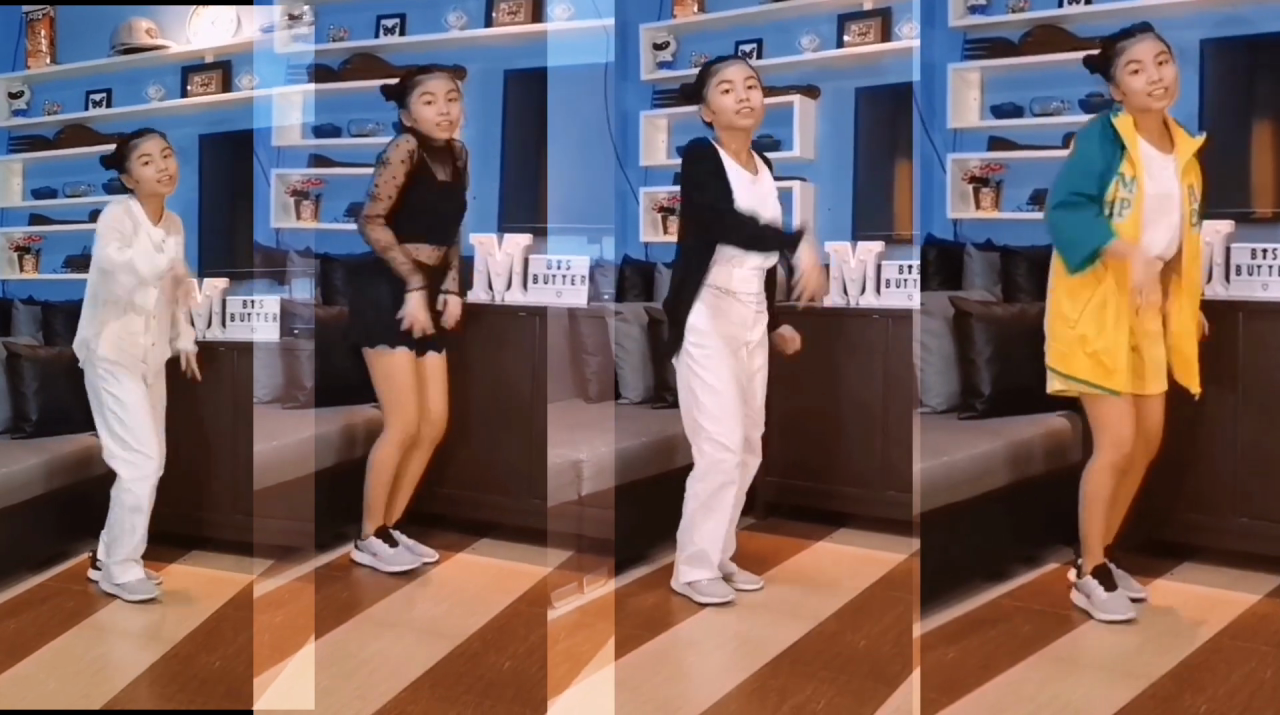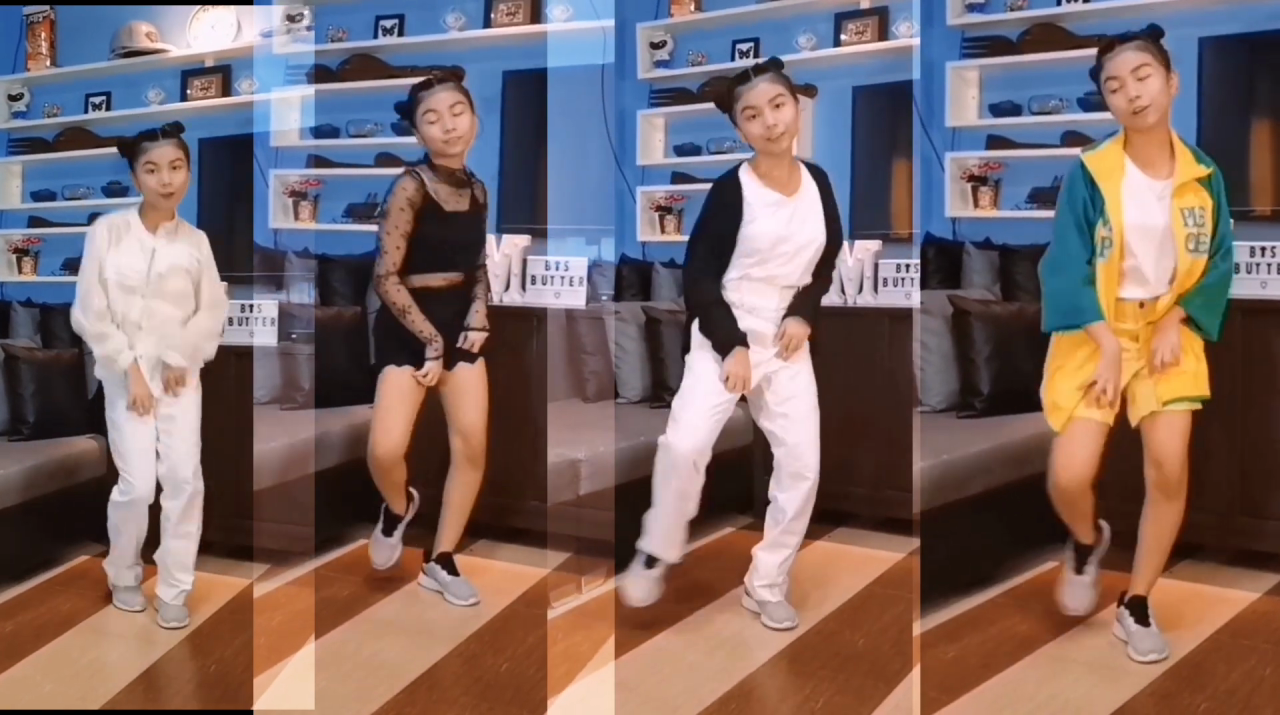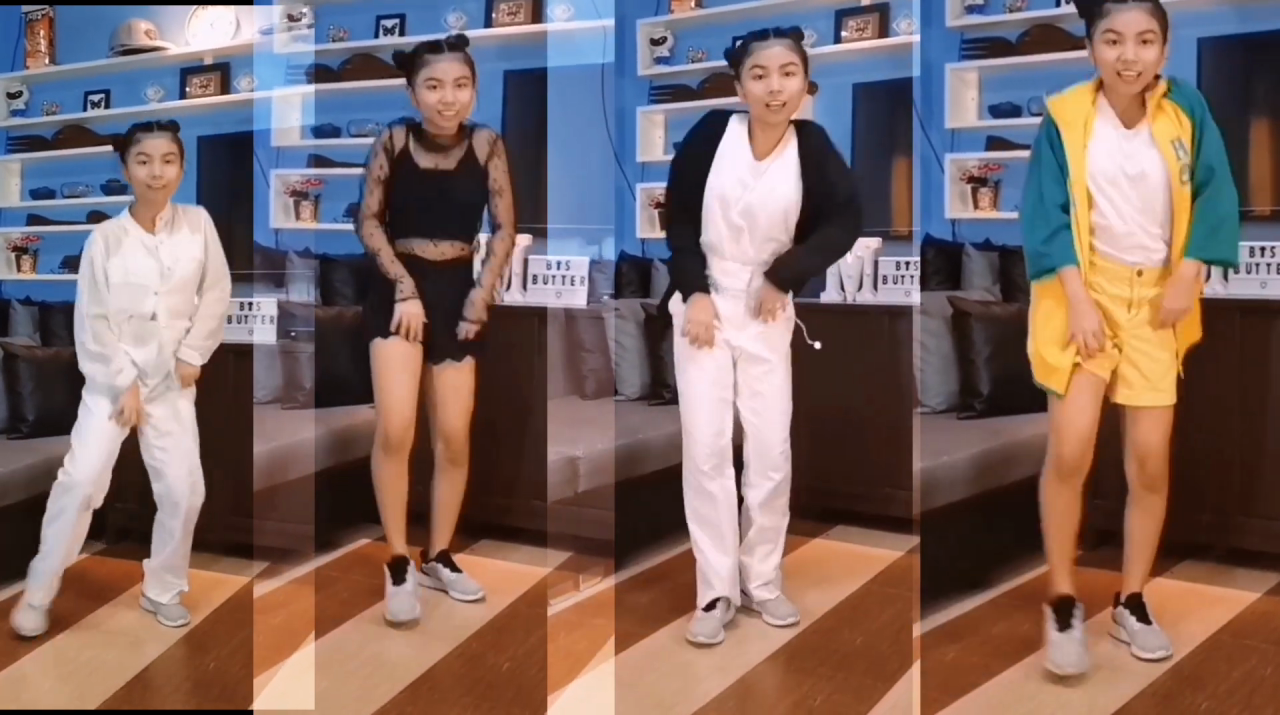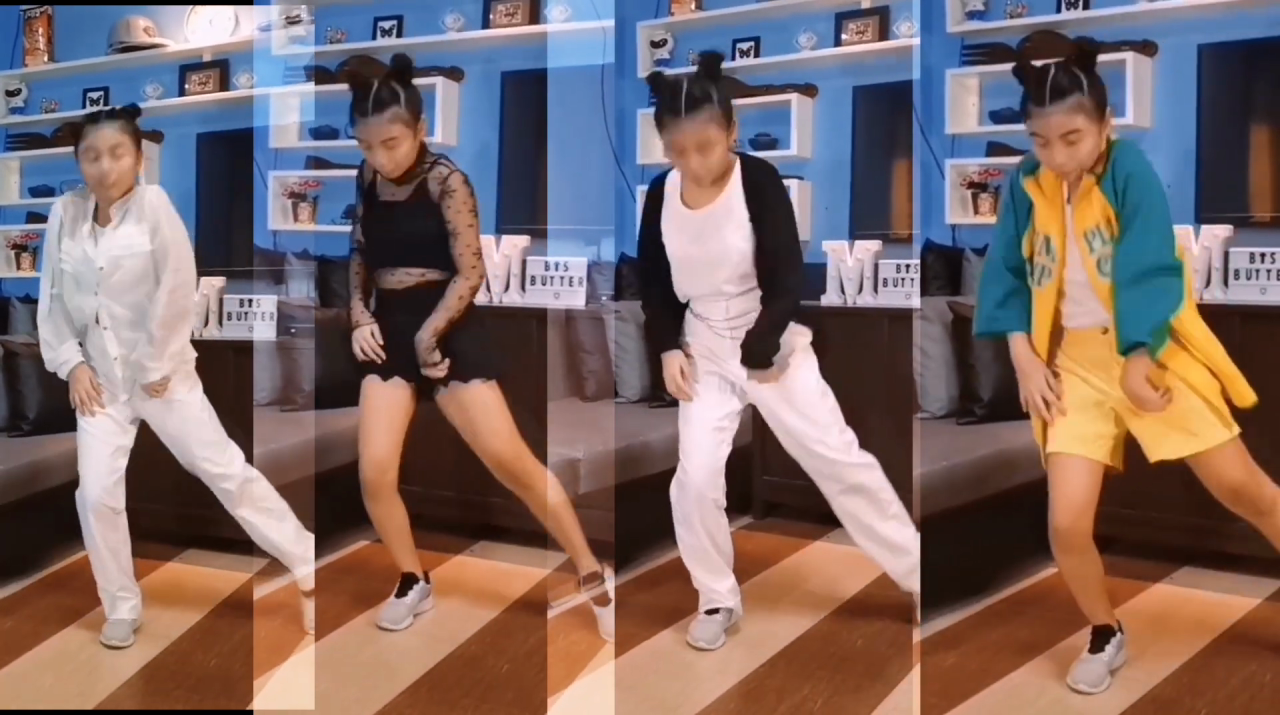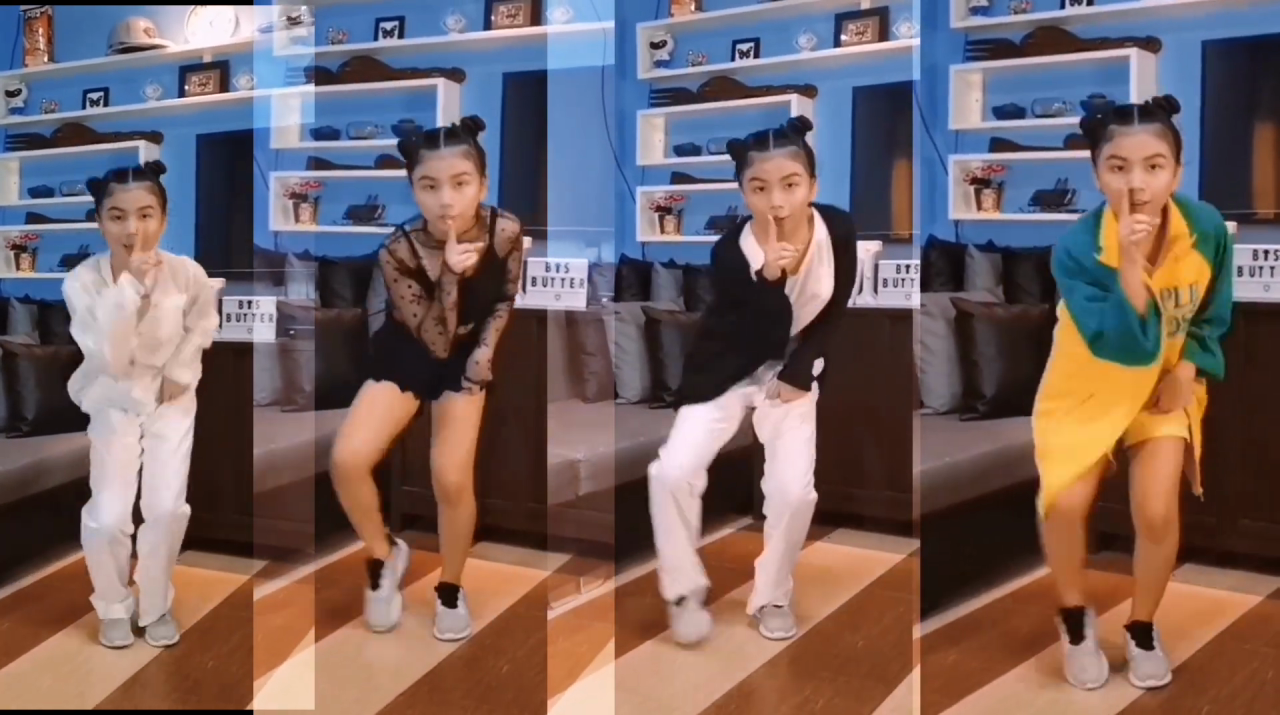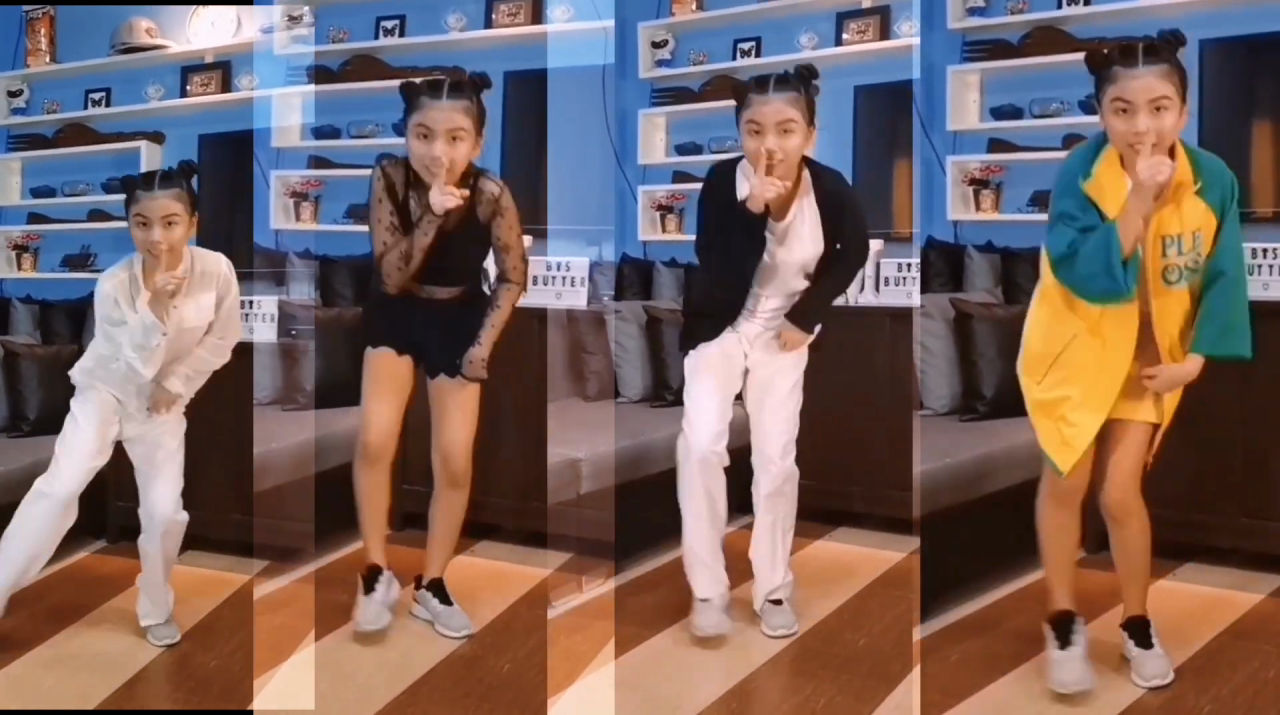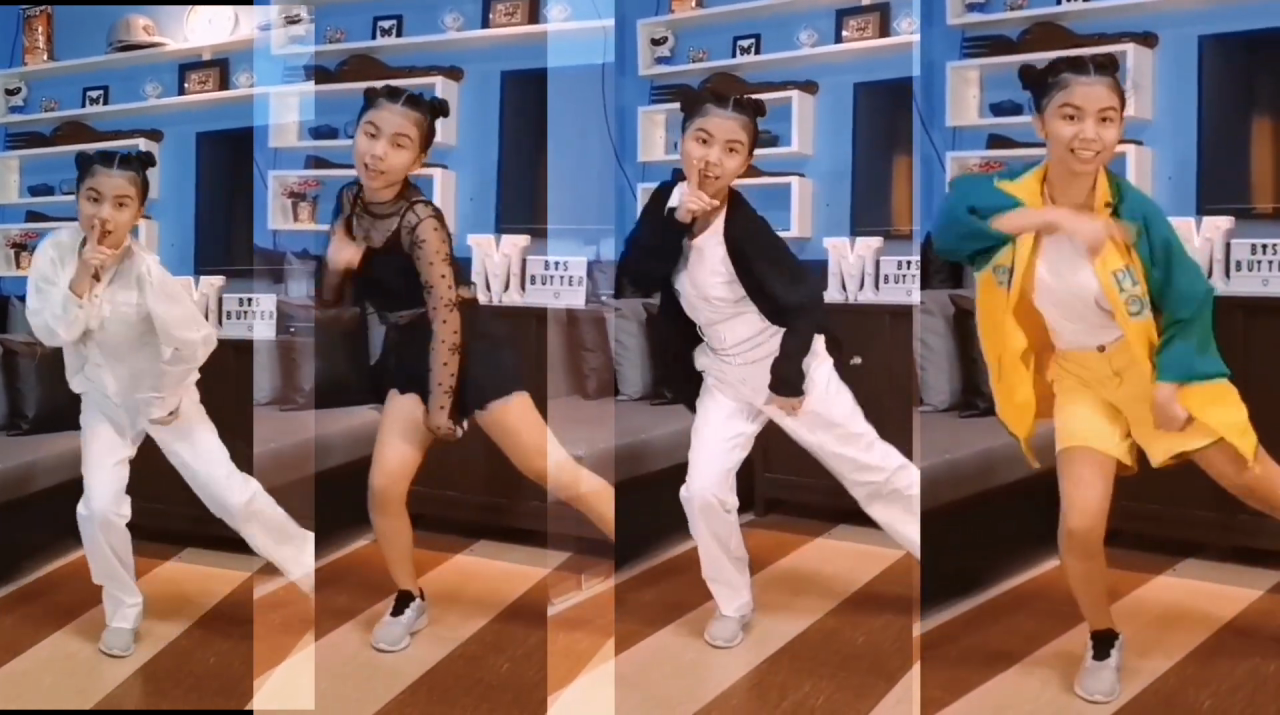
dt=0.7s
person 1, frame 1
left shoulder: (1187, 151)
right shoulder: (1105, 138)
left elbow: (1183, 240)
right elbow: (1068, 211)
left wrist: (1185, 304)
right wrist: (1124, 253)
left hip: (1151, 310)
right hip: (1099, 306)
left knee: (1148, 441)
right knee: (1116, 442)
left ankle: (1097, 559)
right ankle: (1091, 573)
person 1, frame 2
left shoulder: (1199, 175)
right shoulder: (1091, 173)
left elbow: (1216, 260)
right elbow: (1066, 266)
left wrist: (1178, 322)
right wrist: (1106, 344)
left hip: (1166, 335)
right hip: (1097, 334)
left knee: (1169, 472)
right knee: (1068, 477)
left ankle: (1136, 604)
right ankle: (1087, 540)
person 1, frame 3
left shoulder: (1184, 107)
right shoulder: (1062, 119)
left elbow: (1218, 193)
right elbow: (1044, 215)
left wrist: (1188, 274)
right wrist: (1075, 295)
left hip: (1154, 300)
right hip: (1083, 297)
left knee: (1151, 461)
right knee: (1069, 450)
left ankle: (1133, 600)
right ankle: (1062, 600)
person 1, frame 4
left shoulder: (1129, 168)
right shoulder: (1026, 184)
left elbow: (1151, 268)
right elbow: (1005, 273)
left wrist: (1139, 362)
right wrist: (1023, 356)
left hip: (1151, 356)
right hip: (1074, 363)
right knee: (1067, 523)
right ankle: (1105, 633)
person 1, frame 5
left shoulder: (1205, 230)
right shoulder: (1077, 250)
left elbow: (1218, 308)
right elbow: (1123, 345)
left wrist: (1187, 364)
right wrist: (1129, 266)
left hip: (1173, 377)
right hip: (1096, 380)
left knee: (1155, 513)
right knee: (1061, 507)
left ankle: (1143, 629)
right ankle: (1076, 616)
person 1, frame 6
left shoulder: (1210, 179)
right shoulder: (1081, 176)
left elbow: (1224, 275)
right elbow: (1085, 278)
left wrist: (1196, 355)
right wrist: (1137, 205)
left hip: (1156, 349)
right hip: (1077, 342)
left knee: (1120, 494)
right knee: (1066, 479)
left ankle: (1137, 624)
right ankle: (1063, 621)
person 1, frame 7
left shoulder: (1137, 212)
right shoulder: (1014, 193)
left elbow: (1189, 302)
right elbow: (950, 217)
left wrist: (1172, 384)
right wrist: (1045, 222)
left hip: (1160, 369)
right hip: (1078, 378)
right knee: (1082, 525)
right ankle: (1103, 641)
person 2, frame 1
left shoulder: (763, 167)
right shoulder: (702, 160)
right elbow: (728, 224)
left wrist: (775, 320)
right wrist: (799, 245)
left hip: (751, 318)
right hip: (708, 321)
left knee: (746, 446)
right knee: (720, 450)
left ankle: (716, 556)
right ankle: (694, 567)
person 2, frame 2
left shoulder: (816, 181)
right shoulder: (732, 189)
left elbow: (824, 259)
right elbow: (698, 274)
left wrist: (801, 316)
right wrist: (731, 346)
left hip: (787, 340)
right hip: (722, 337)
left knee: (800, 463)
right knee: (684, 446)
left ankle: (766, 585)
right ankle: (659, 549)
person 2, frame 3
left shoulder: (811, 144)
right shoulder: (712, 133)
left elbow: (844, 221)
right elbow: (678, 217)
left wrist: (783, 278)
right wrist: (694, 291)
left hip: (765, 315)
right hip: (703, 307)
left knee: (771, 454)
right knee: (706, 447)
left ankle: (762, 582)
right ankle: (716, 589)
person 2, frame 4
left shoulder: (758, 180)
right shoulder: (659, 193)
left elbow: (785, 275)
right elbow: (653, 280)
left wrist: (761, 354)
right wrist: (668, 347)
left hip: (772, 343)
right hip: (704, 349)
left knee: (838, 460)
right knee: (695, 481)
left ankle: (921, 574)
right ankle: (717, 598)
person 2, frame 5
left shoulder: (836, 228)
right shoulder: (732, 254)
left elbow: (833, 308)
right elbow: (760, 338)
left wrist: (798, 373)
right wrist: (770, 276)
left hip: (789, 372)
right hip: (727, 372)
left knee: (793, 491)
right knee: (674, 471)
left ankle: (772, 596)
right ankle: (685, 588)
person 2, frame 6
left shoulder: (828, 188)
right shoulder: (723, 184)
left elbow: (852, 254)
right elbow: (718, 272)
left wrist: (807, 316)
right wrist: (752, 211)
left hip: (782, 333)
right hip: (719, 328)
left knee: (775, 463)
right knee: (700, 446)
left ankle: (773, 587)
right ankle: (708, 588)
person 2, frame 7
left shoulder: (743, 225)
right shoulder: (669, 200)
left elbow: (803, 302)
right elbow: (636, 277)
left wrist: (789, 378)
right wrist: (676, 218)
left hip: (787, 365)
right hip: (723, 376)
left knee: (872, 467)
right knee: (703, 491)
right ankle: (733, 603)
person 3, frame 1
left shoulder: (457, 153)
right shoulder: (404, 149)
right elbow: (372, 221)
left wrist: (451, 285)
right wrist: (414, 284)
left hip: (426, 301)
right hip: (388, 299)
left knee: (434, 424)
right knee: (403, 425)
left ankle: (391, 527)
right ankle: (369, 537)
person 3, frame 2
left shoulder: (475, 188)
right shoulder: (411, 186)
right elbow: (386, 277)
left wrist: (478, 313)
right wrist: (430, 342)
left hip: (458, 322)
right hip: (406, 324)
left knee: (471, 446)
right knee: (386, 450)
left ankle: (440, 560)
right ankle: (398, 507)
person 3, frame 3
left shoulder: (486, 141)
right shoulder: (394, 141)
left elbow: (506, 229)
right elbow: (366, 222)
left wrist: (482, 292)
right wrist: (404, 284)
left hip: (456, 298)
right hip: (399, 295)
left knee: (454, 442)
right knee: (395, 430)
left ankle: (439, 556)
right ankle: (399, 563)
person 3, frame 4
left shoulder: (446, 180)
right shoulder: (368, 175)
left elbow: (471, 272)
left wrist: (430, 332)
right wrist: (358, 315)
left hip: (448, 330)
right hip: (390, 331)
left knee: (512, 462)
right knee: (375, 474)
left ankle: (595, 576)
right ankle: (412, 580)
person 3, frame 5
left shoulder: (503, 229)
right shoulder: (398, 252)
right elbow: (436, 341)
left wrist: (486, 348)
right wrist: (449, 277)
left hip: (467, 354)
right hip: (405, 354)
left knee: (452, 481)
right knee: (347, 462)
left ankle: (450, 589)
right ankle: (385, 556)
person 3, frame 6
left shoulder: (490, 194)
right shoulder: (389, 178)
left elbow: (512, 278)
right elbow: (390, 277)
left wrist: (483, 343)
right wrist: (430, 215)
left hip: (460, 322)
right hip: (396, 315)
left knee: (454, 465)
right knee: (374, 444)
left ankle: (430, 585)
right ankle: (375, 574)
person 3, frame 7
left shoulder: (422, 220)
right shoulder: (352, 200)
left elbow: (447, 323)
right elbow: (331, 294)
left wrist: (444, 404)
right wrist: (336, 264)
left hip: (466, 347)
right hip: (409, 351)
left knee: (556, 471)
right knee: (384, 489)
right ankle: (409, 599)
person 4, frame 1
left shoulder: (174, 225)
right shoulder: (119, 214)
right elbow: (110, 266)
left wrist: (183, 336)
right wrist: (165, 266)
left hip: (150, 358)
right hip: (112, 357)
left knee: (149, 463)
right knee: (140, 463)
left ankle: (111, 558)
right ankle: (121, 570)
person 4, frame 2
left shoulder: (194, 242)
right shoulder: (108, 230)
left elbow: (213, 311)
right elbow: (88, 313)
left wrist: (182, 361)
right wrist: (129, 369)
left hip: (178, 373)
right hip: (125, 372)
left knee: (183, 479)
right knee: (136, 483)
left ankle: (174, 591)
right ankle: (123, 574)
person 4, frame 3
left shoulder: (196, 223)
right shoulder: (105, 237)
left elbow: (215, 295)
right elbow: (90, 321)
left wrist: (193, 356)
right wrist: (122, 383)
left hip: (169, 377)
right hip: (108, 375)
left knee: (185, 490)
right knee: (80, 482)
left ankle: (163, 590)
right ankle: (38, 591)
person 4, frame 4
left shoulder: (153, 204)
right shoulder: (64, 213)
left elbow: (176, 287)
right elbow: (51, 300)
left wrist: (157, 366)
right wrist: (70, 363)
left hip: (163, 373)
right hip: (101, 377)
left knee: (227, 472)
right knee: (96, 493)
left ankle: (306, 569)
right ankle: (122, 606)
person 4, frame 5
left shoulder: (185, 271)
right shoulder: (83, 282)
left elbow: (204, 321)
right elbow: (106, 359)
left wrist: (182, 372)
right wrist: (124, 285)
left hip: (170, 399)
right hip: (114, 405)
left knee: (167, 508)
right knee: (109, 519)
left ankle: (154, 607)
right ankle: (114, 606)
person 4, frame 6
left shoulder: (217, 269)
right shoulder: (115, 283)
left elbow: (222, 337)
right elbow: (130, 366)
left wrist: (178, 384)
right wrist: (155, 304)
left hip: (161, 405)
right hip: (104, 392)
left knee: (165, 514)
right knee: (58, 490)
left ankle: (155, 610)
person 4, frame 7
left shoulder: (145, 271)
right shoulder: (57, 248)
left elbow: (195, 340)
right elbow: (49, 329)
left wrist: (161, 401)
right wrist: (83, 279)
left hip: (161, 396)
right hip: (103, 401)
left knee: (227, 491)
right knee: (99, 510)
left ankle: (311, 564)
right ankle: (123, 614)
